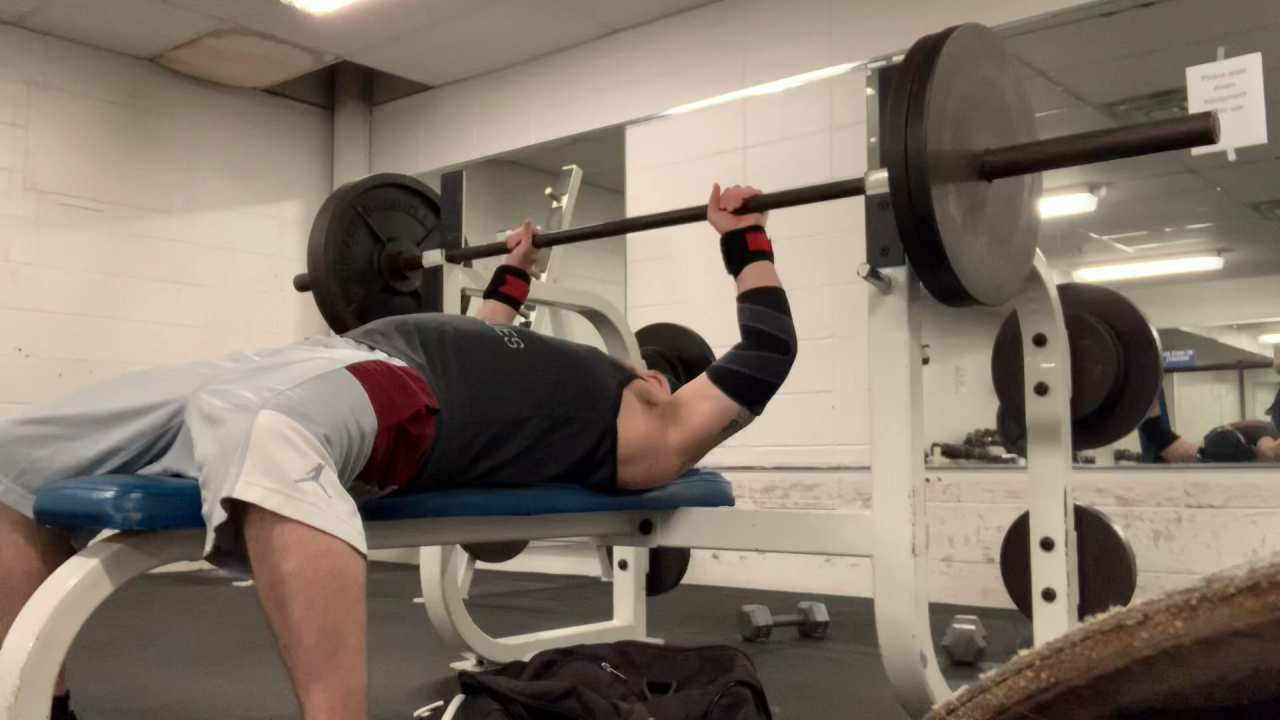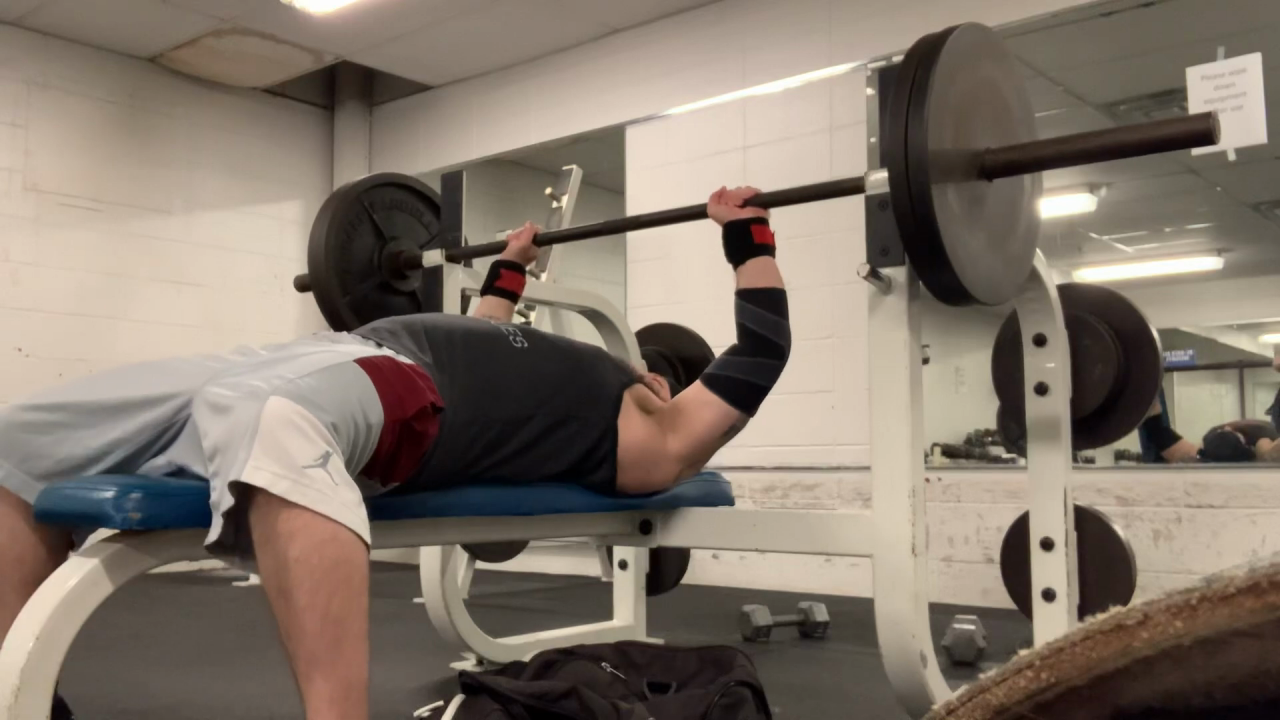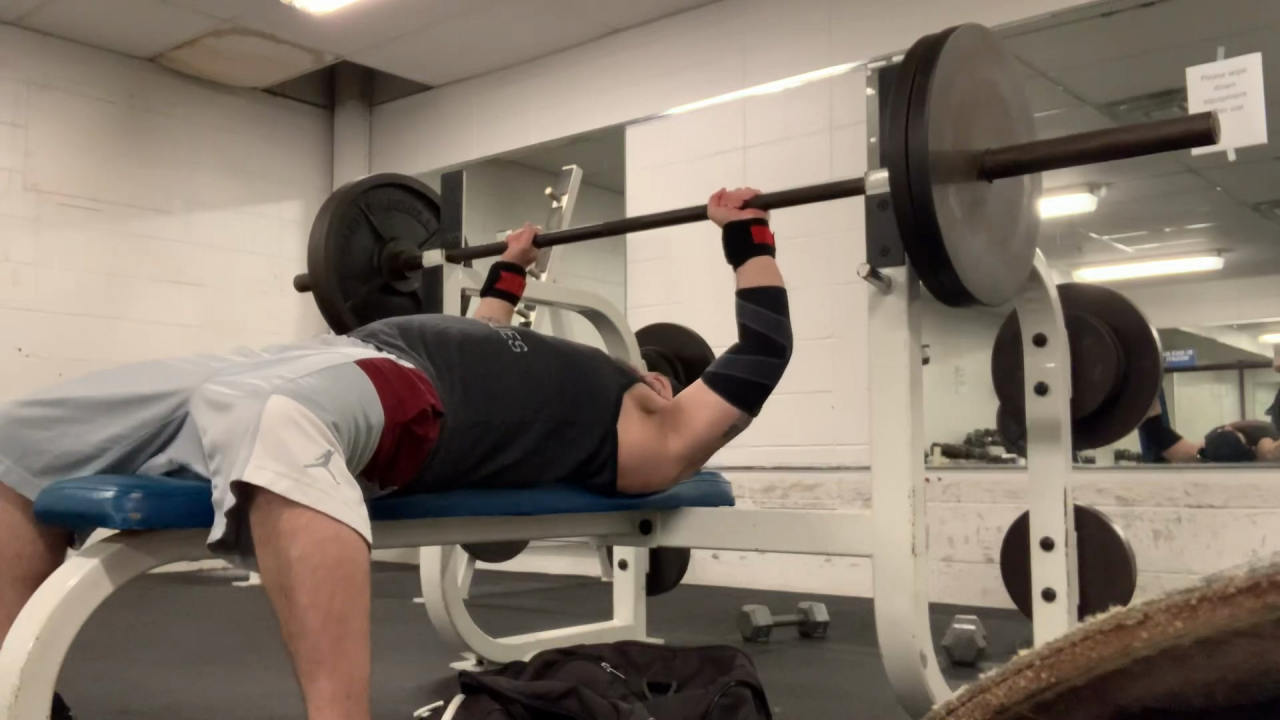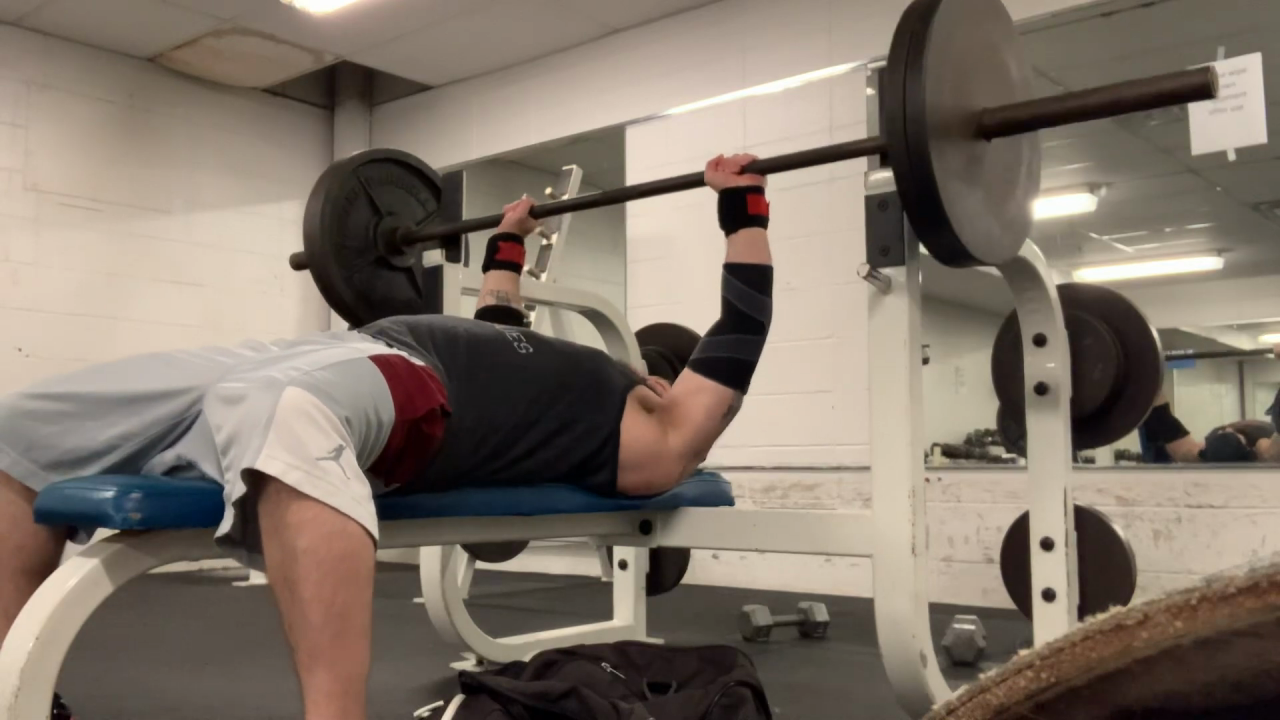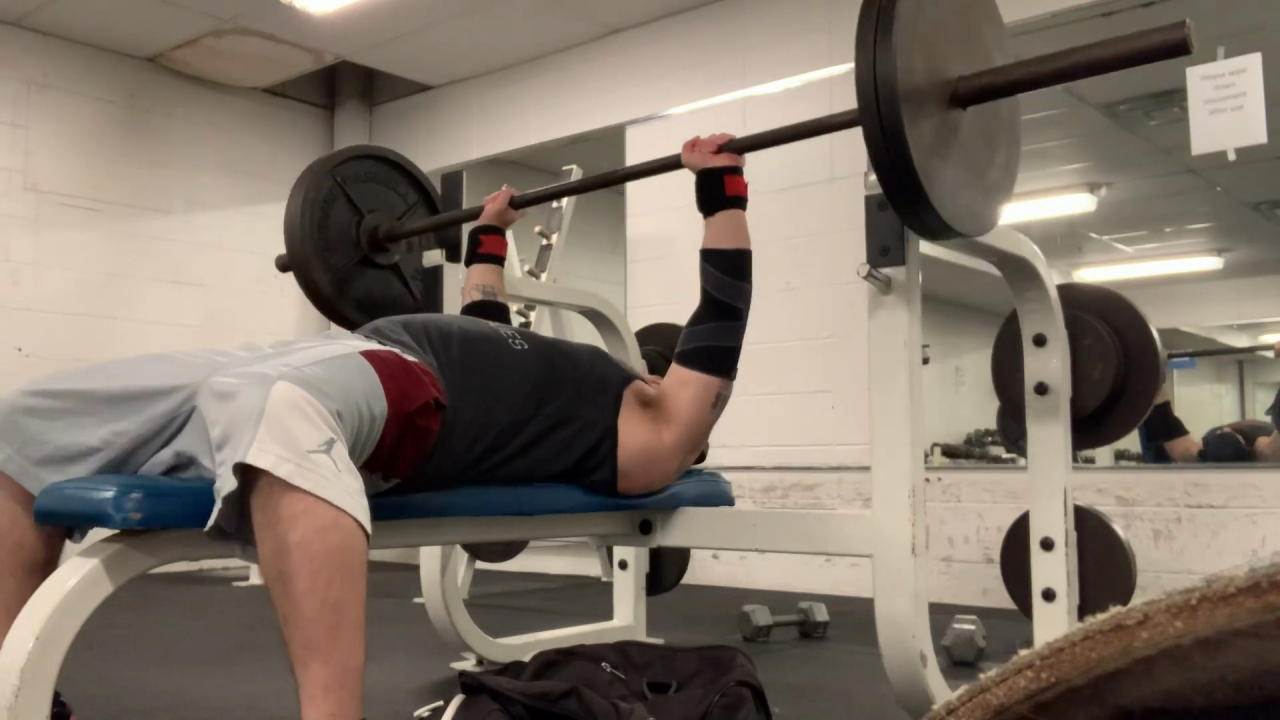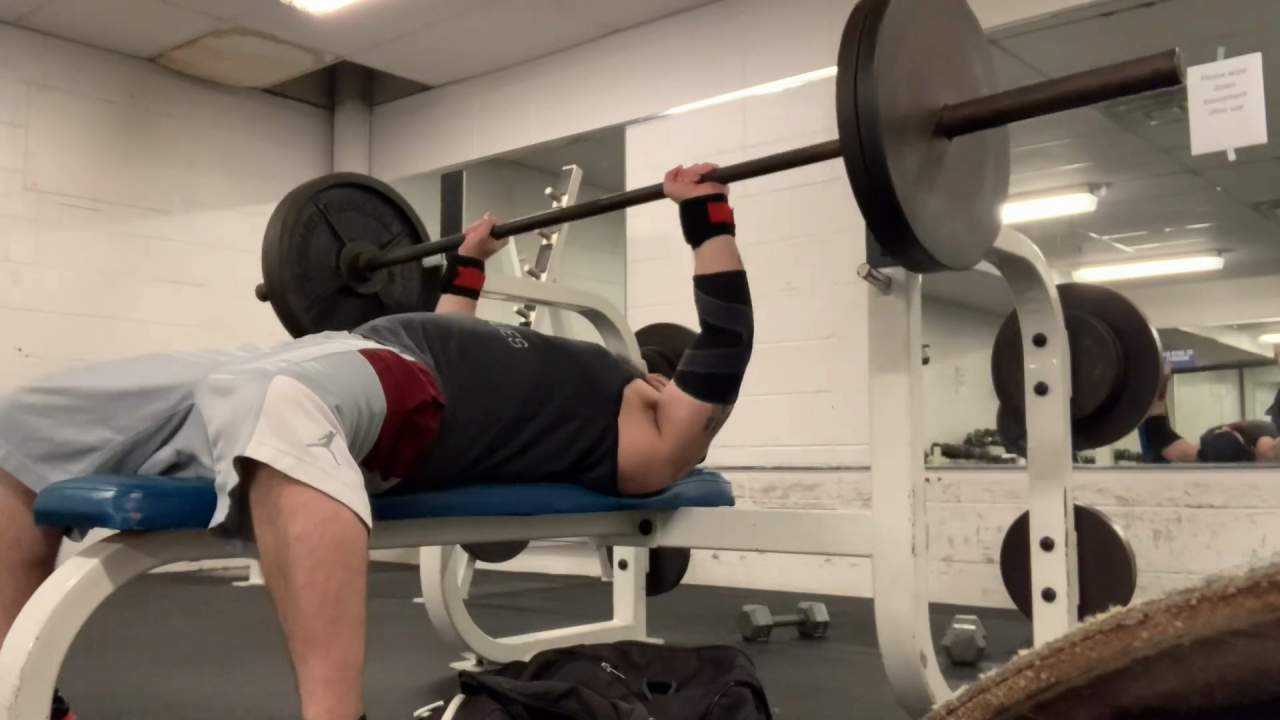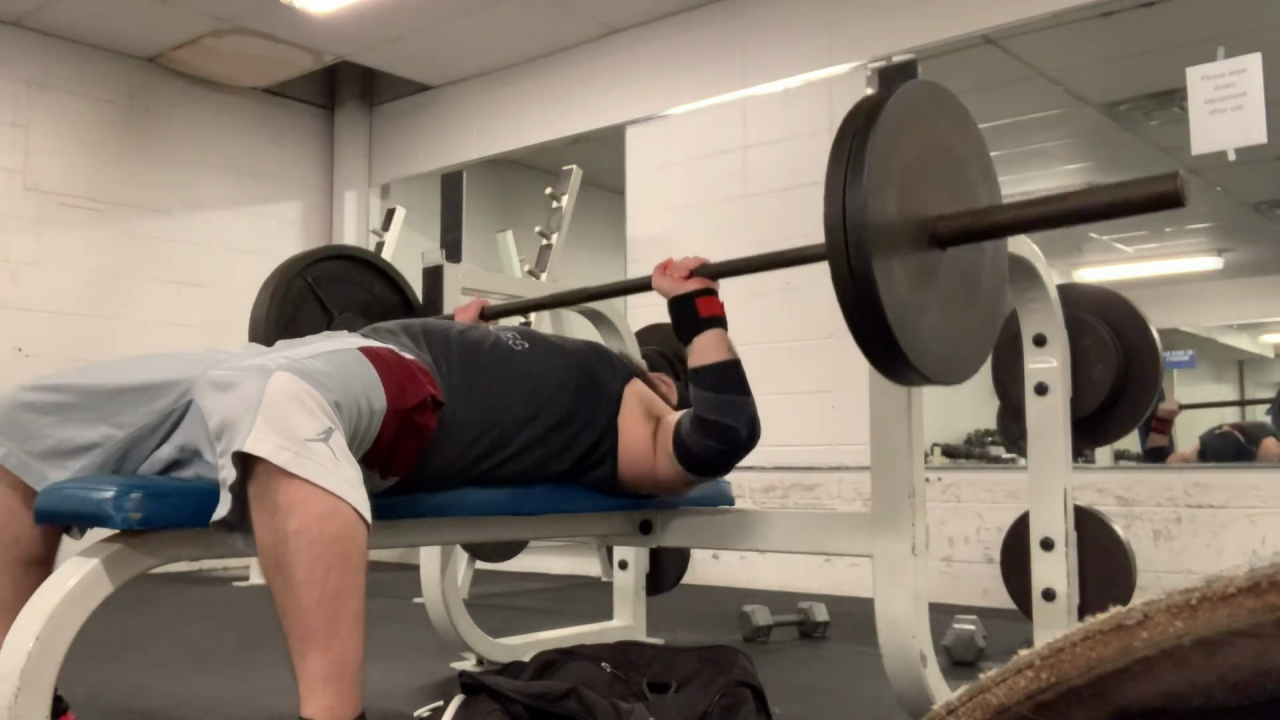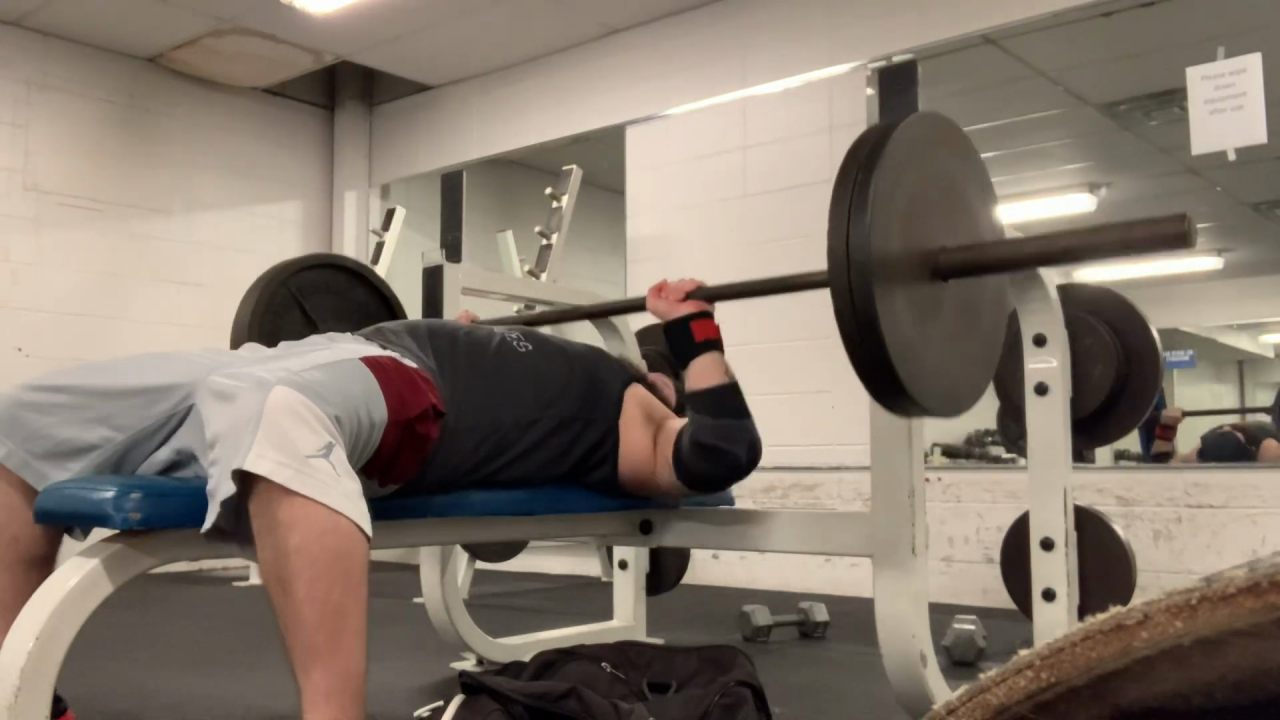
dt=0.7s
person 1, frame 1
left shoulder: (652, 438)
right shoulder: (579, 388)
left elbow: (765, 356)
left wrist: (745, 239)
right wrist: (513, 274)
left knee: (263, 442)
person 1, frame 2
left shoulder: (655, 443)
right shoulder: (586, 390)
left elbow: (760, 353)
right elbow: (481, 350)
left wrist: (748, 235)
right wrist: (508, 268)
left knee: (271, 430)
person 1, frame 3
left shoulder: (654, 444)
right shoulder: (579, 394)
left elbow: (762, 354)
right elbow: (480, 354)
left wrist: (747, 238)
right wrist: (507, 273)
left knee: (269, 429)
person 1, frame 4
left shoulder: (655, 444)
right shoulder: (575, 389)
left elbow: (741, 333)
right elbow: (495, 339)
left wrist: (743, 208)
right wrist: (507, 242)
left knee: (280, 421)
person 1, frame 5
left shoulder: (650, 442)
right shoulder: (561, 388)
left elbow: (721, 324)
right elbow: (481, 326)
left wrist: (721, 190)
right wrist: (488, 236)
left knee: (274, 418)
person 1, frame 6
left shoulder: (648, 444)
right shoulder: (567, 389)
left elbow: (725, 350)
right elbow: (461, 355)
left wrist: (707, 217)
right wrist: (466, 264)
left knee: (273, 414)
person 1, frame 7
left shoulder: (648, 435)
right shoulder: (578, 381)
left elbow: (725, 434)
left wrist: (697, 306)
right wrist: (458, 330)
left knee: (274, 409)
person 1, frame 8
left shoulder: (650, 435)
right shoulder: (576, 388)
left elbow: (726, 451)
left wrist: (692, 327)
right wrist: (449, 341)
left knee: (270, 419)
